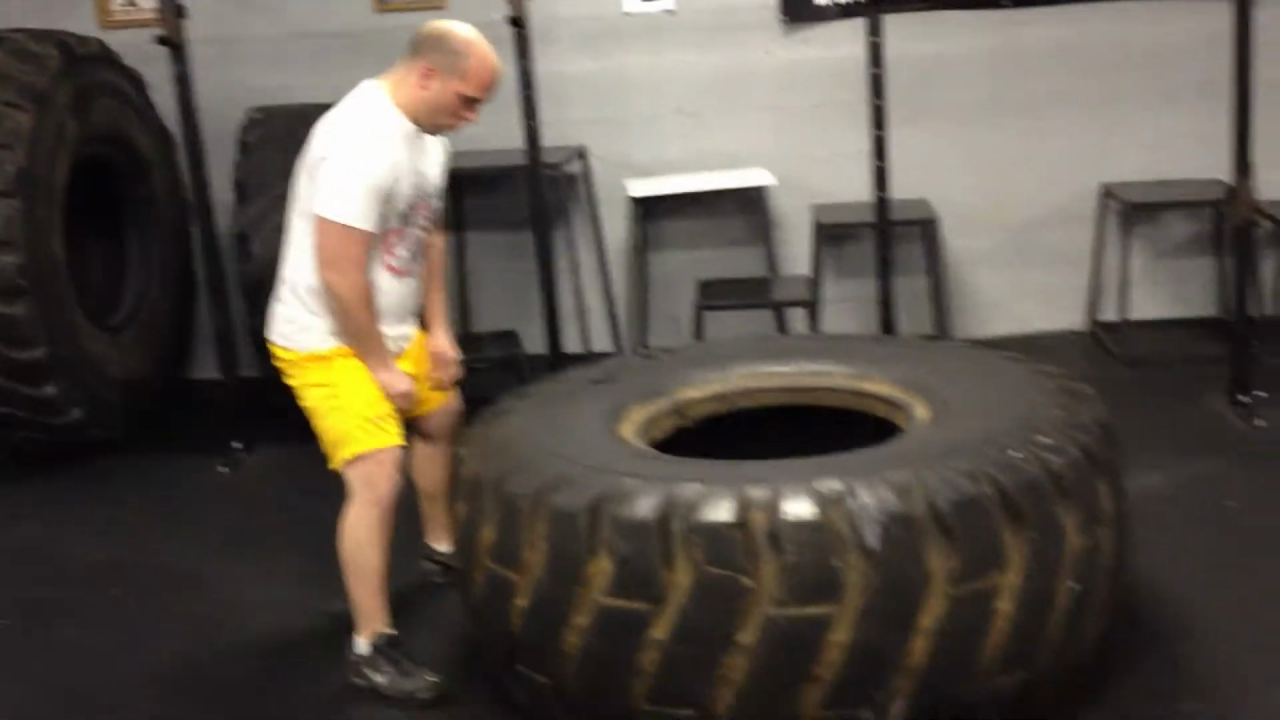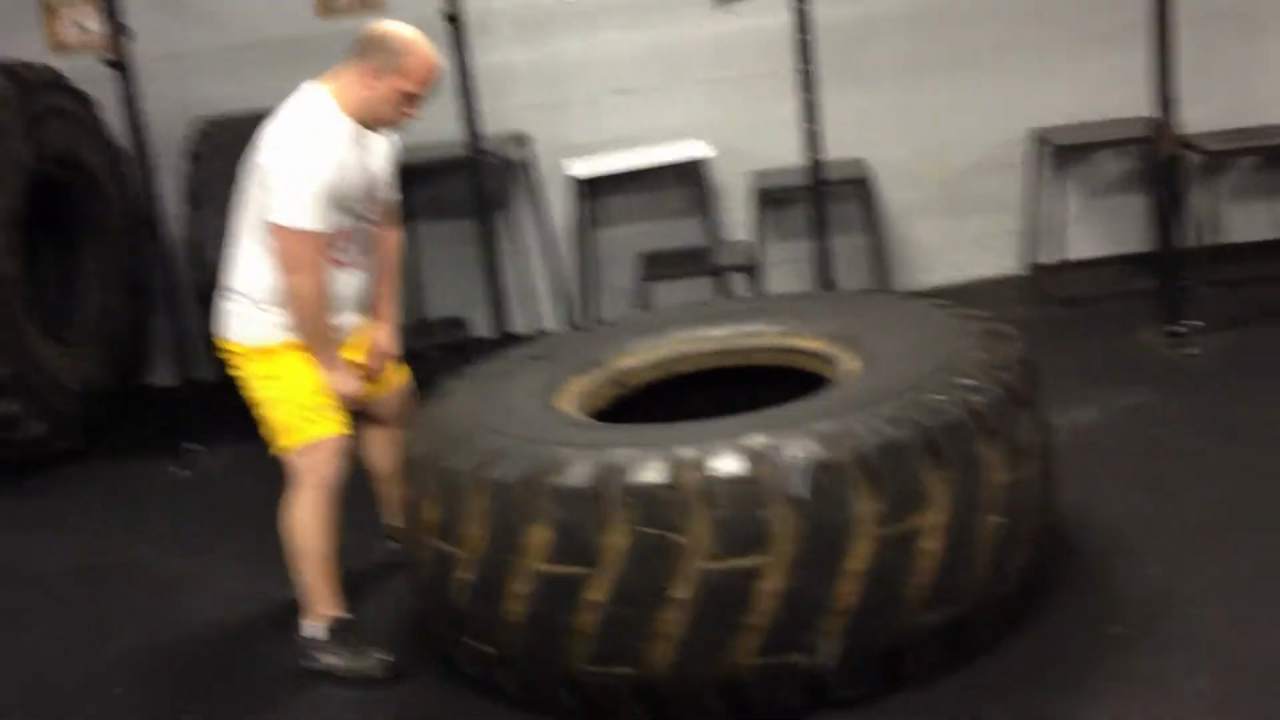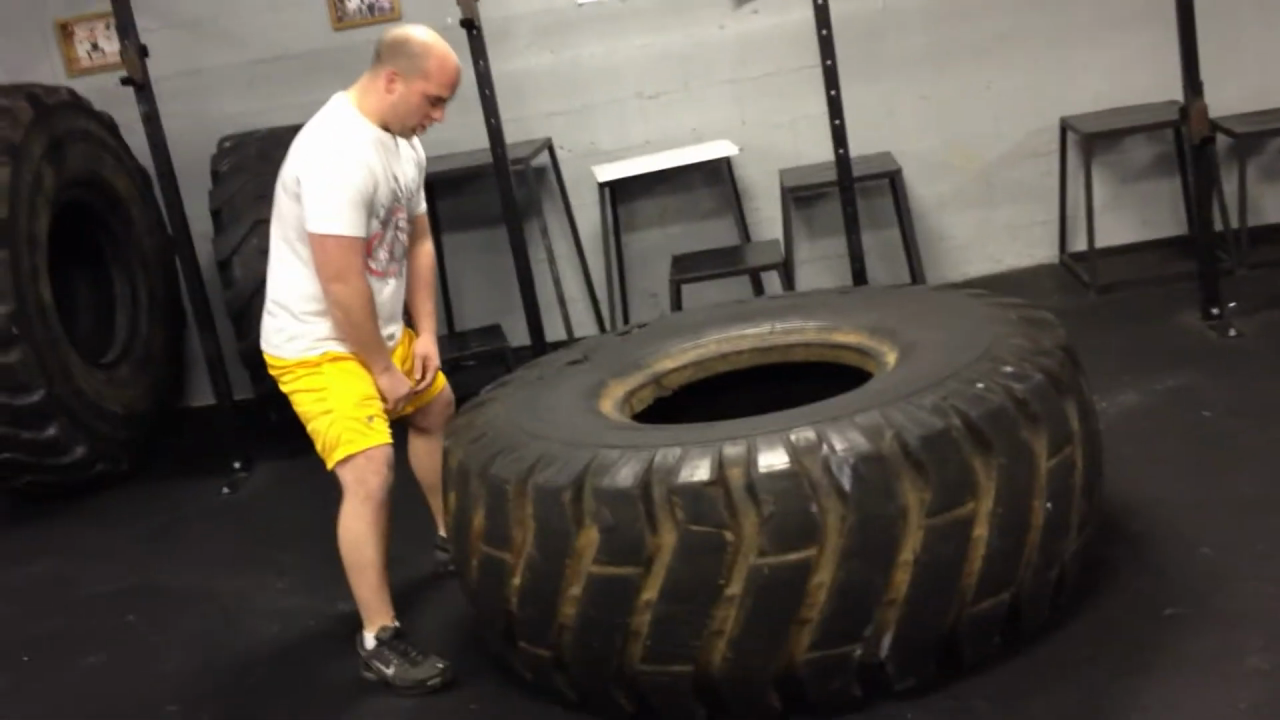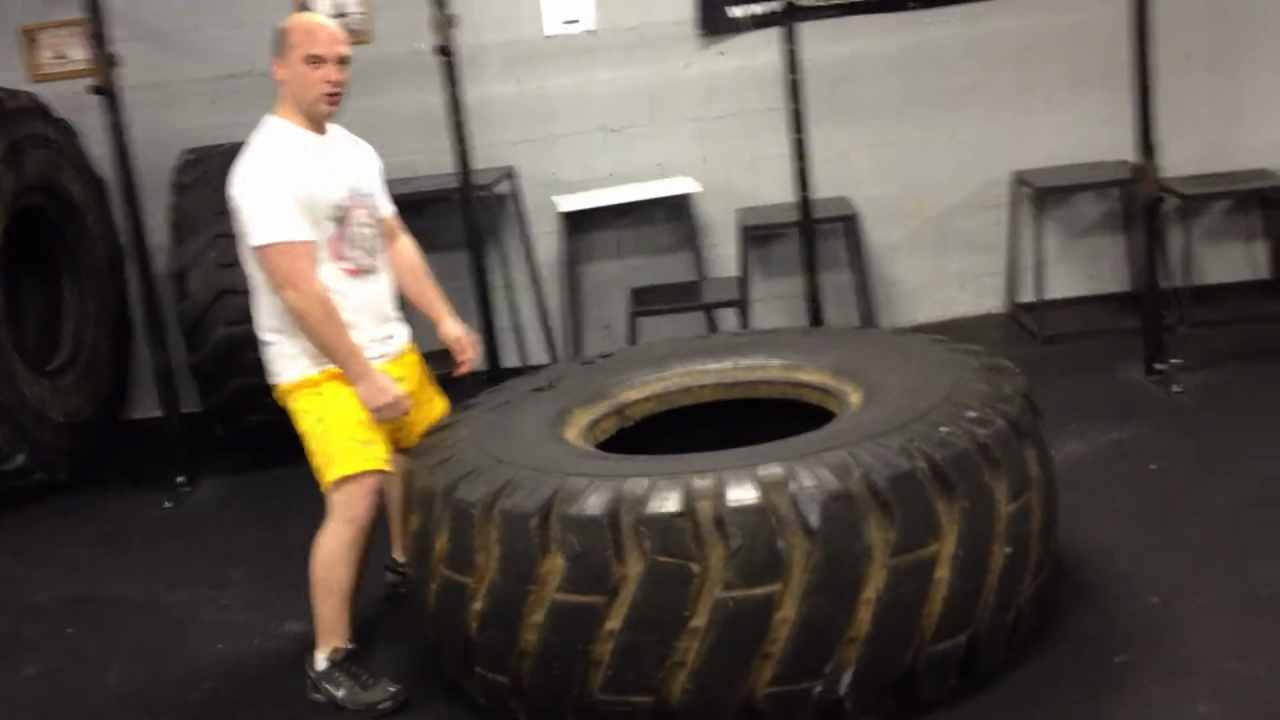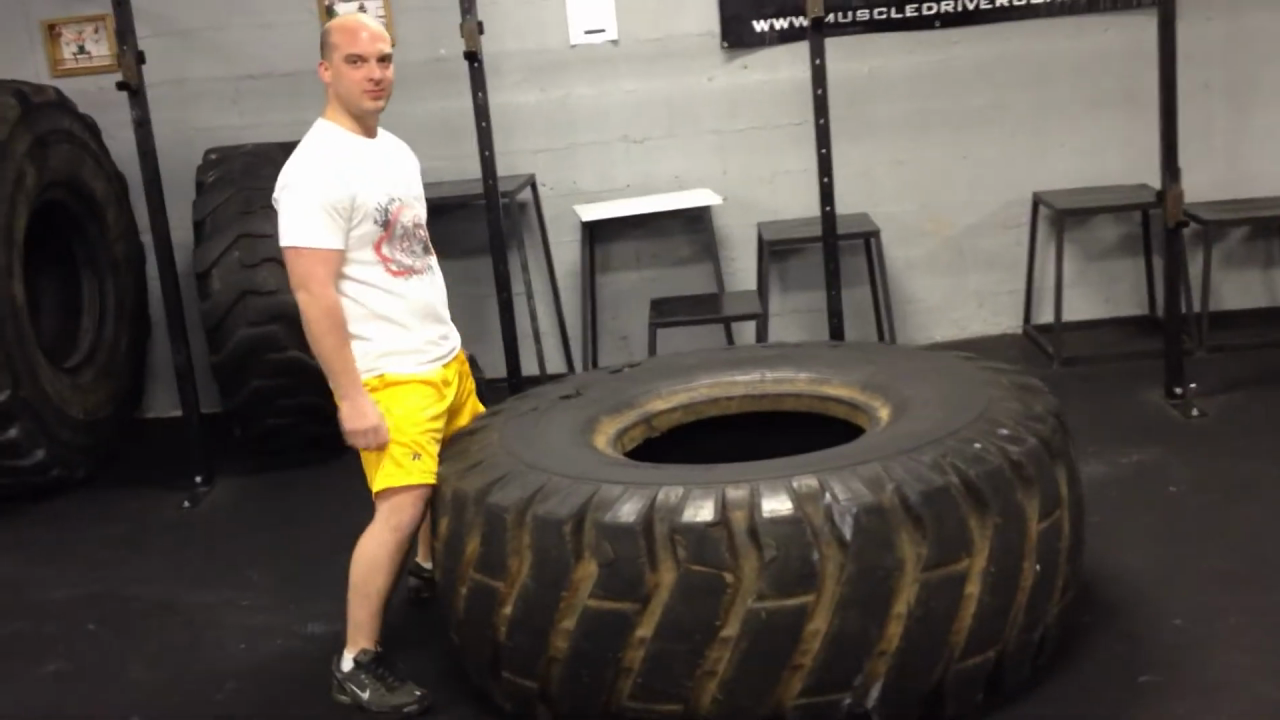
dt=0.4s
person 1, frame 1
left shoulder: (426, 132)
right shoulder: (361, 141)
left elbow: (428, 232)
right elbow: (339, 273)
left wrist: (438, 327)
right wrist: (380, 367)
left hip: (395, 330)
right hip: (326, 340)
left knee: (441, 416)
right knee: (375, 482)
left ankle: (441, 547)
right ankle: (371, 646)
person 1, frame 2
left shoulder: (373, 131)
right shoulder: (308, 143)
left elbow: (385, 227)
right elbow: (300, 275)
left wrist: (382, 322)
right wrist: (329, 366)
left hip: (341, 319)
right hip: (275, 330)
left knee: (392, 403)
right knee: (319, 468)
left ankle: (405, 526)
right ankle: (323, 629)
person 1, frame 3
left shoulder: (403, 142)
right shoulder: (336, 153)
left elbow: (418, 241)
right elbow: (342, 283)
left wrist: (425, 334)
right wrist: (382, 371)
left hip: (380, 329)
right hip: (316, 343)
left knee: (437, 412)
right knee: (370, 477)
left ankle: (454, 536)
right ankle: (379, 640)
person 1, frame 4
left shoulder: (351, 149)
right shoulder: (269, 165)
left elbow: (395, 241)
right elbow: (298, 289)
left wrist: (446, 319)
right wrist: (363, 377)
left hip: (389, 346)
right hip: (323, 368)
left knee: (421, 447)
right knee: (356, 500)
left ankle: (407, 560)
right ankle: (331, 662)
person 1, frame 5
left shoulder: (396, 152)
right shoulder: (317, 171)
right elbow: (315, 295)
left wrist: (451, 337)
right wrist: (353, 396)
left hip: (442, 354)
right hip: (386, 373)
right knee: (401, 507)
left ankle: (432, 567)
right ankle: (357, 662)
